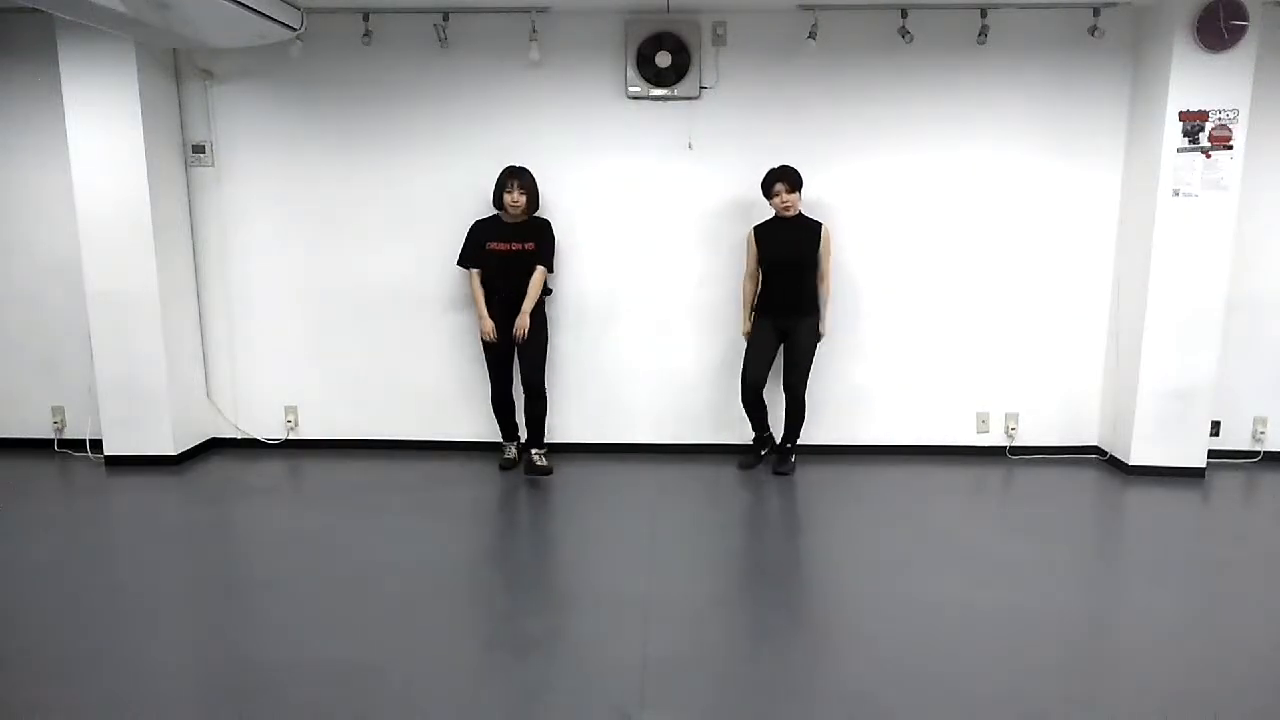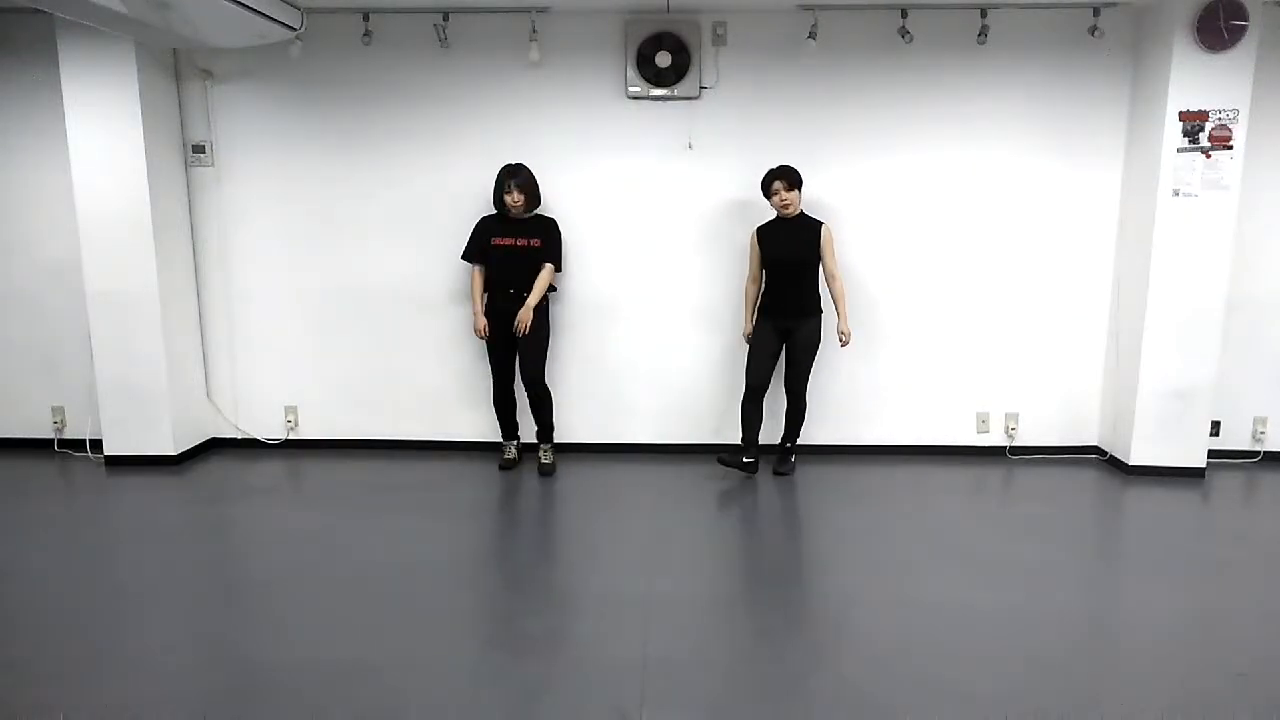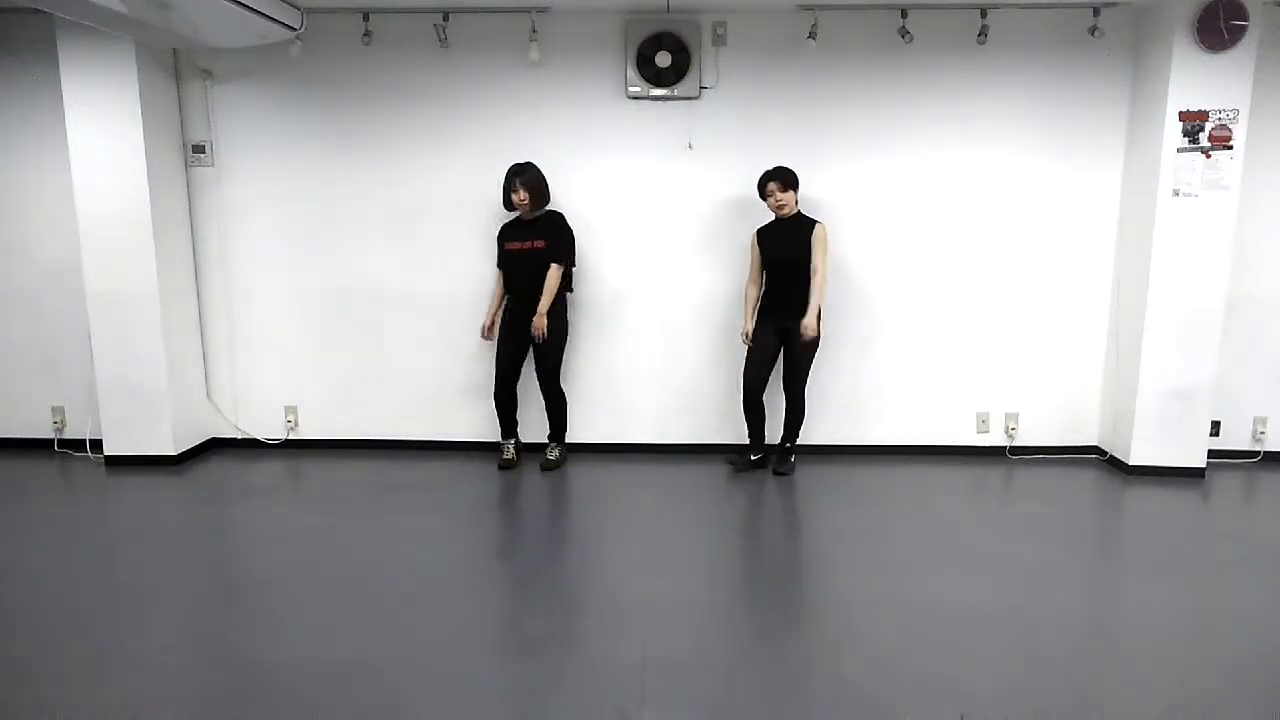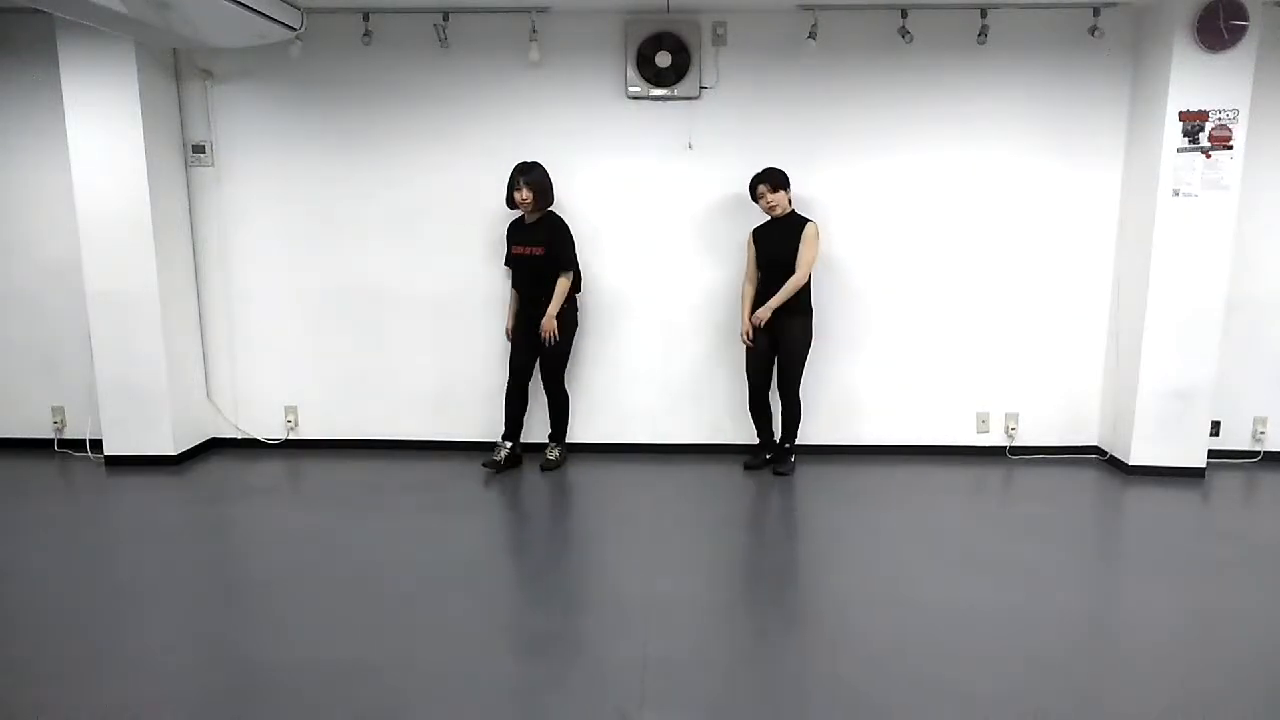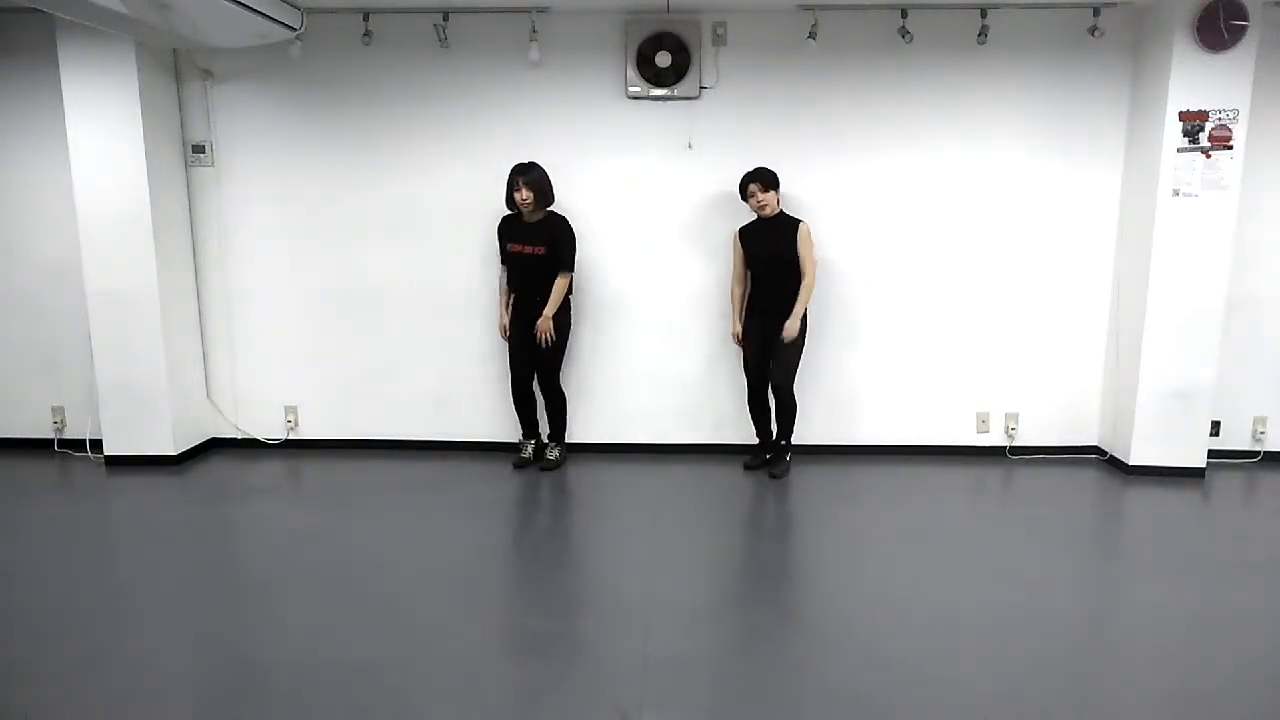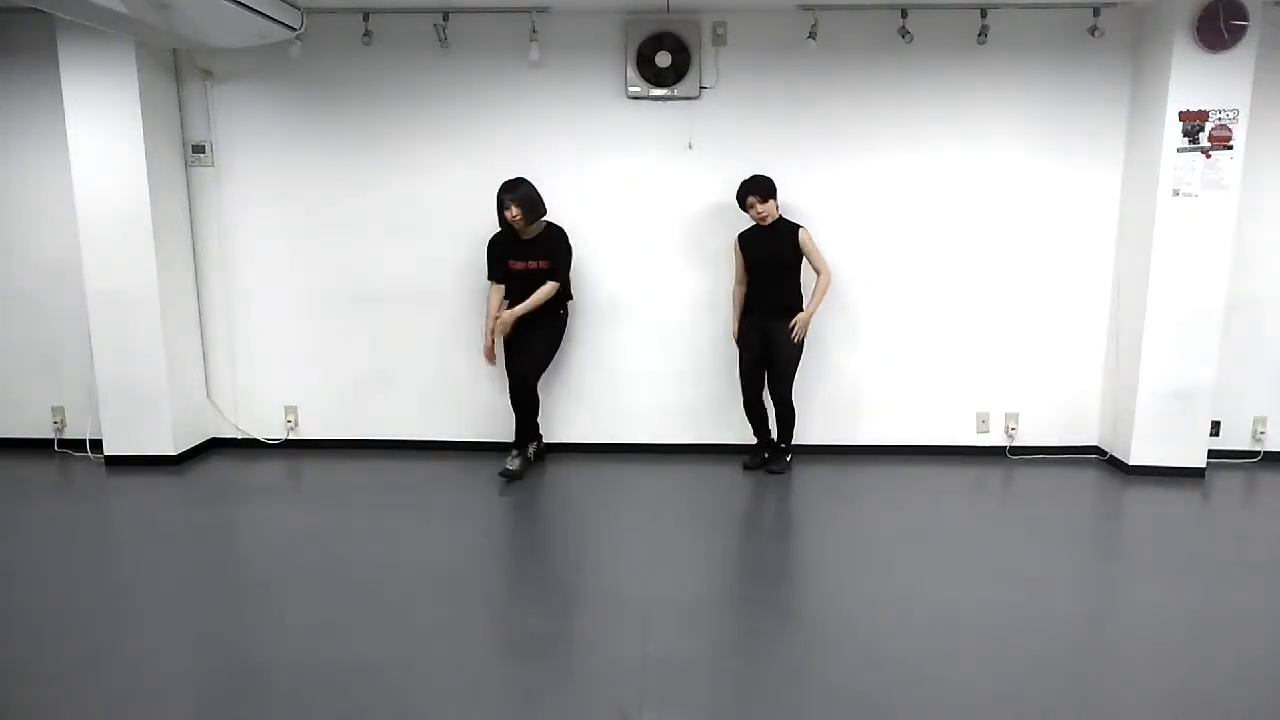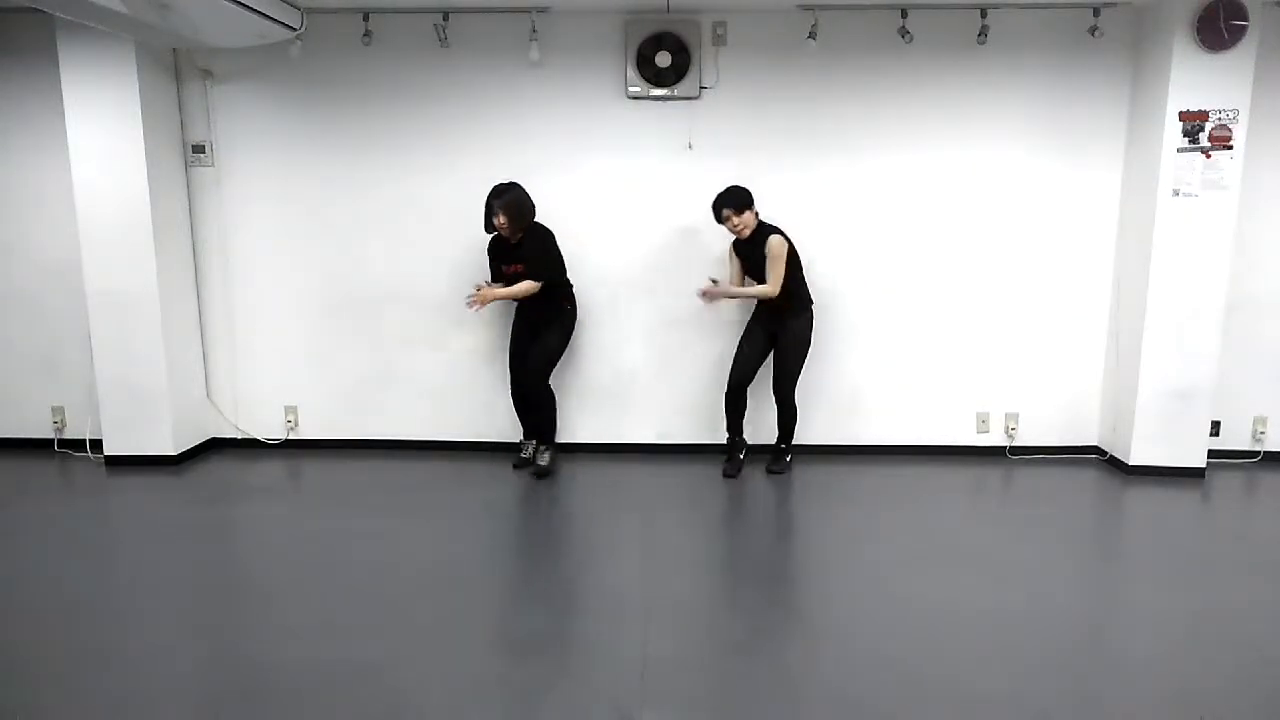
dt=0.3s
person 1, frame 1
left shoulder: (540, 228)
right shoulder: (482, 229)
left elbow: (540, 272)
right elbow: (475, 275)
left wrist: (525, 313)
right wrist: (483, 317)
left hip: (530, 314)
right hip: (496, 315)
left knee: (534, 382)
right knee: (500, 384)
left ankle: (535, 449)
right ankle: (510, 443)
person 1, frame 2
left shoulder: (546, 227)
right shoulder: (487, 226)
left elbow: (548, 269)
right elbow: (478, 270)
left wrist: (528, 307)
right wrist: (478, 312)
left hip: (533, 309)
right hip: (497, 310)
left knee: (533, 378)
right knee: (502, 381)
left ankle: (546, 444)
right ankle: (510, 442)
person 1, frame 3
left shoulder: (555, 223)
right shoulder: (507, 230)
left elbow: (556, 269)
left wrist: (542, 313)
right wrist: (492, 314)
left hip: (550, 312)
right hip: (515, 312)
left knee: (548, 380)
right knee: (504, 379)
left ankle: (557, 443)
right ankle: (509, 441)
person 1, frame 4
left shoulder: (555, 226)
right shoulder: (514, 229)
left elbow: (567, 274)
left wrist: (551, 315)
right wrist: (511, 316)
left hip: (558, 314)
right hip: (527, 313)
left knee: (552, 381)
right knee: (516, 378)
left ankle: (556, 445)
right ankle: (509, 446)
person 1, frame 5
left shoulder: (557, 226)
right shoulder: (507, 226)
left elbow: (564, 275)
right elbow: (506, 271)
left wrist: (548, 316)
right wrist: (504, 312)
left hip: (552, 314)
right hip: (521, 312)
left knee: (548, 380)
right knee: (519, 380)
left ankle: (556, 444)
right ankle: (530, 440)
person 1, frame 6
left shoulder: (555, 237)
right shoulder: (499, 243)
left elbow: (553, 285)
right elbow: (496, 288)
left wrist: (514, 313)
right wrist: (492, 331)
left hip: (550, 319)
right hip: (517, 320)
left knee: (525, 378)
right knee: (516, 384)
left ankle: (519, 451)
right ankle: (532, 441)
person 1, frame 7
left shoulder: (541, 238)
right shoulder: (496, 245)
left elbow: (534, 284)
right elbow: (500, 284)
left wrist: (494, 295)
right wrist: (487, 294)
left hip: (558, 315)
right hip: (526, 316)
left knee: (535, 377)
right knee: (518, 382)
left ankle: (546, 446)
right ankle: (531, 440)
person 2, frame 1
left shoulder: (817, 231)
right shoulder: (758, 233)
left elbow: (822, 278)
right elbow: (751, 279)
left wrist: (822, 318)
right wrist: (747, 319)
left hip: (804, 320)
right hip: (767, 319)
left knee: (795, 388)
right knee: (751, 383)
left ankle: (788, 448)
right ankle: (762, 439)
person 2, frame 2
left shoulder: (818, 230)
right shoulder: (761, 234)
left elbow: (833, 275)
right elbow: (754, 279)
left wrist: (842, 318)
right wrist: (748, 319)
left hip: (806, 320)
right hip: (769, 319)
left knee: (795, 389)
right knee: (755, 383)
left ankle: (787, 450)
right ankle: (748, 453)
person 2, frame 3
left shoulder: (814, 229)
right shoulder: (761, 235)
left elbow: (818, 273)
right elbow: (755, 280)
left wrist: (812, 314)
right wrist: (749, 319)
left hip: (801, 321)
right hip: (768, 319)
left knee: (794, 389)
right knee: (752, 384)
left ankle: (787, 450)
right ankle: (756, 450)
person 2, frame 4
left shoulder: (806, 228)
right shoulder: (757, 235)
left elbow: (801, 275)
right elbow: (751, 280)
left wrist: (769, 307)
right wrist: (746, 319)
left hip: (795, 318)
right hip: (762, 318)
left knee: (788, 389)
right knee: (756, 387)
left ankle: (787, 449)
right ankle: (766, 446)
person 2, frame 5
left shoulder: (797, 228)
right shoulder: (743, 234)
left elbow: (808, 277)
right elbow: (739, 281)
left wrist: (796, 317)
right wrist: (736, 321)
left hip: (787, 320)
right hip: (755, 320)
left knee: (781, 385)
right knee: (755, 388)
left ankle: (783, 449)
right ankle: (765, 445)
person 2, frame 6
left shoulder: (798, 234)
right shoulder: (743, 240)
left elbow: (824, 274)
left wrist: (807, 313)
right wrist: (736, 321)
left hip: (789, 322)
right hip: (754, 321)
left knee: (780, 391)
right knee: (750, 392)
left ankle: (783, 450)
right ankle: (763, 446)
person 2, frame 7
left shoulder: (774, 239)
right shoulder: (737, 247)
left elbow: (772, 289)
right elbow: (738, 285)
left wrist: (728, 291)
right wrist: (722, 291)
left hip: (794, 320)
right hip: (762, 318)
left knee: (783, 390)
right knee: (737, 382)
left ankle: (783, 449)
right ankle: (736, 447)
